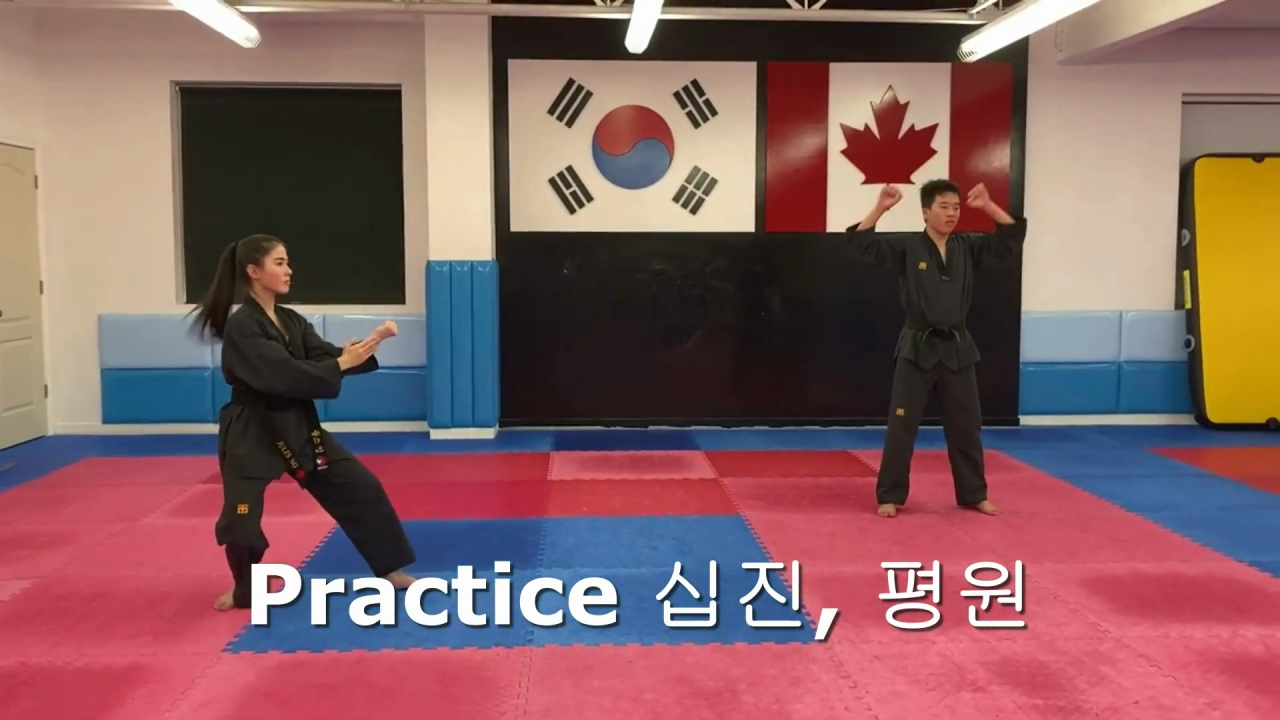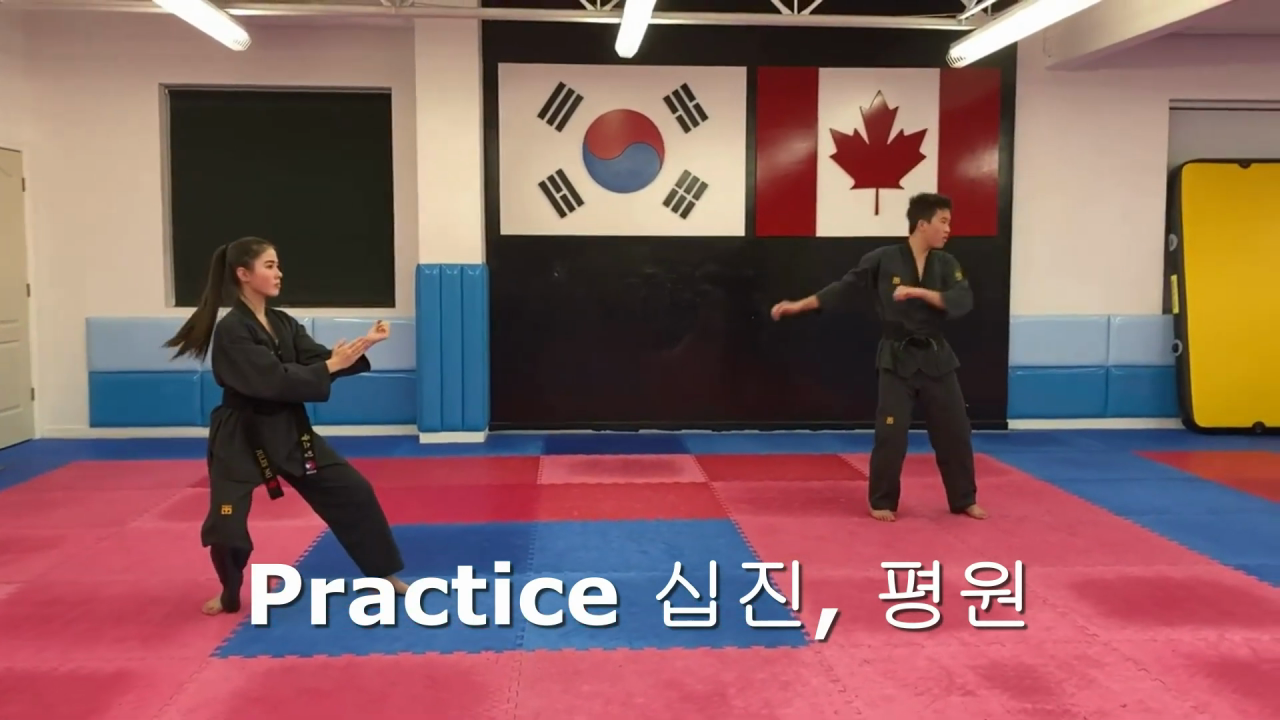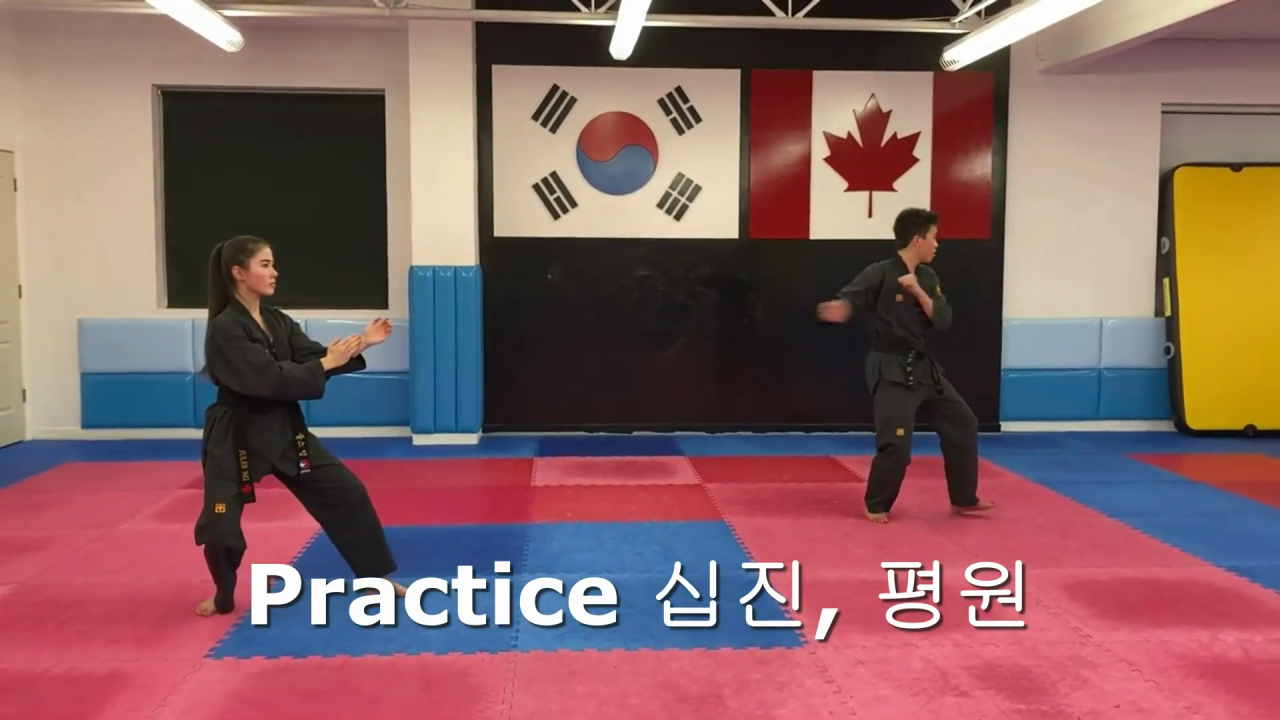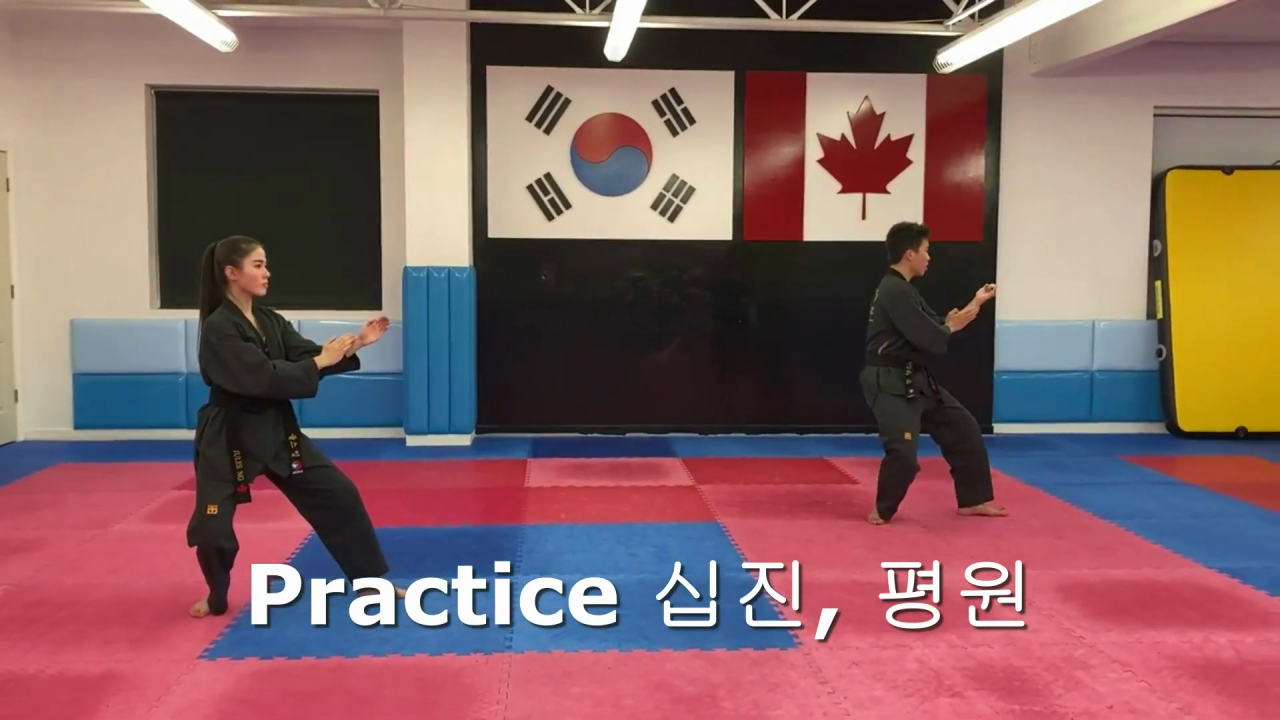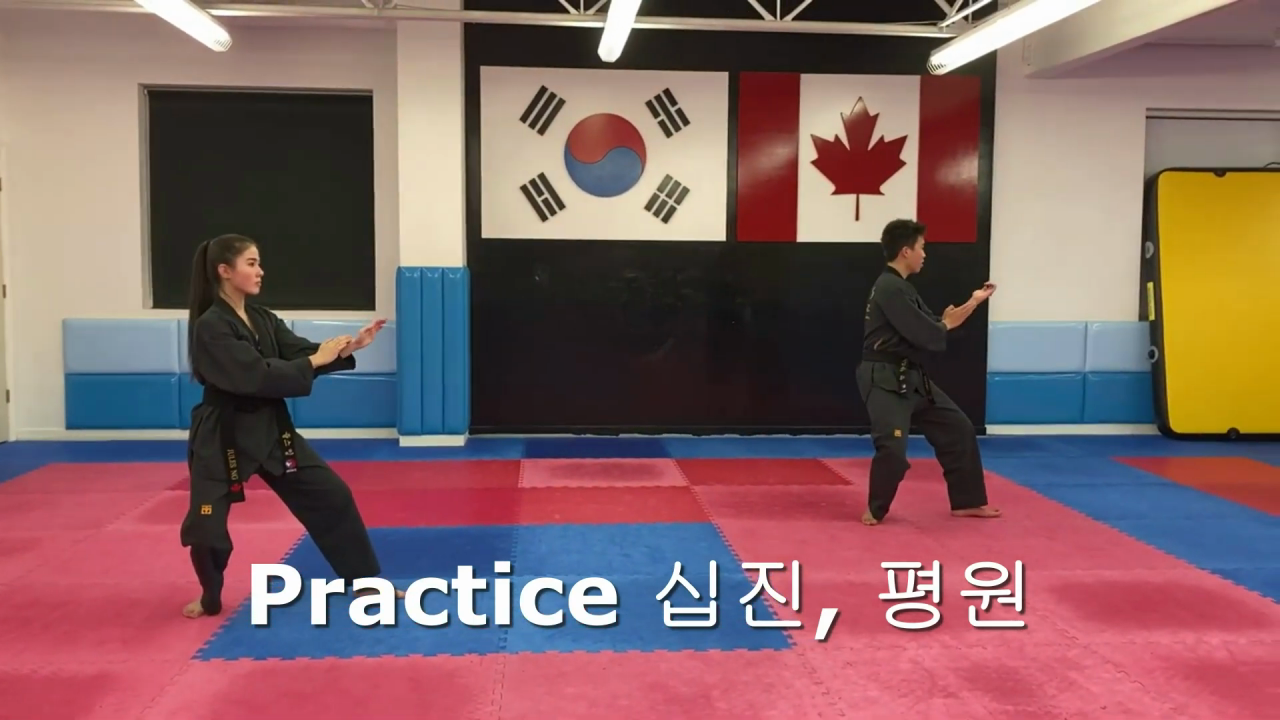
dt=0.3s
person 1, frame 1
left shoulder: (291, 320)
right shoulder: (241, 327)
left elbow: (327, 359)
right elbow: (287, 377)
left wrist: (369, 343)
right wrist: (342, 363)
left hip: (298, 425)
right hip: (251, 434)
left knee: (362, 488)
right knee: (241, 525)
left ankle: (392, 570)
right ankle: (242, 590)
person 1, frame 2
left shoulder: (284, 323)
right shoulder: (231, 331)
left elbow: (318, 362)
right elbow: (274, 381)
left wrist: (361, 345)
right wrist: (330, 366)
left hip: (290, 430)
right hip: (242, 437)
left knee: (354, 492)
right knee: (226, 526)
left ankle: (383, 575)
right ankle: (230, 594)
person 1, frame 3
left shoulder: (279, 321)
right shoulder: (225, 329)
left elbow: (314, 359)
right elbow: (269, 379)
left wrist: (359, 344)
right wrist: (327, 363)
left hip: (284, 429)
right hip: (237, 435)
left knee: (347, 493)
right knee: (220, 524)
left ankle: (376, 577)
right ankle: (224, 595)
person 1, frame 4
left shoulder: (271, 321)
right shoulder: (219, 329)
left elbow: (307, 358)
right elbow: (262, 377)
left wrist: (354, 345)
right wrist: (321, 361)
left hip: (277, 429)
right hip: (228, 436)
left knee: (338, 494)
right knee: (212, 525)
left ankle: (369, 578)
right ankle: (217, 596)
person 1, frame 5
left shoulder: (263, 319)
right shoulder: (210, 327)
left elbow: (299, 353)
right elbow: (255, 376)
left wrist: (347, 347)
right wrist: (316, 360)
left hip: (271, 428)
right hip: (223, 435)
left knee: (330, 494)
right knee: (206, 524)
left ankle: (363, 580)
right ankle: (210, 597)
person 2, frame 1
left shoulder: (968, 245)
right shoulder: (906, 246)
left elbow: (1012, 239)
right elbow: (861, 246)
left wrist: (988, 207)
right wrist: (880, 208)
left hip: (957, 347)
right hip: (917, 347)
left knee: (966, 425)
right knee: (902, 425)
left ankle: (973, 494)
right ankle: (889, 496)
person 2, frame 2
left shoulder: (946, 263)
right shoulder: (882, 259)
left elbow: (962, 301)
right elbow: (844, 289)
left wrist: (918, 292)
right wrist: (799, 306)
left hip: (935, 356)
right hip: (897, 356)
left knee: (955, 430)
right knee: (892, 433)
left ankle: (964, 499)
right ankle: (883, 501)
person 2, frame 3
left shoulder: (926, 275)
right shoulder: (880, 273)
left elbow: (942, 320)
right elbow: (850, 297)
left wrist: (919, 293)
right wrist: (838, 310)
left hip: (924, 366)
right hip: (892, 369)
left knee: (963, 426)
right knee: (897, 442)
left ankle: (964, 499)
right ankle: (877, 505)
person 2, frame 4
left shoulder: (903, 290)
right shoulder: (893, 292)
left elbow: (932, 329)
right elbow: (929, 339)
left wrist: (975, 303)
right wrist: (952, 327)
left hip: (915, 380)
right hip: (889, 382)
left knee: (965, 429)
right knee: (904, 451)
left ankle: (973, 500)
right ankle: (884, 509)
person 2, frame 5
left shoulder: (900, 287)
right shoulder: (890, 289)
left elbow: (930, 326)
right elbow: (927, 335)
left wrist: (974, 301)
right wrist: (947, 323)
left hip: (910, 377)
right hip: (885, 379)
left knee: (959, 430)
right knee: (893, 447)
left ankle: (967, 502)
right ankle: (875, 509)
